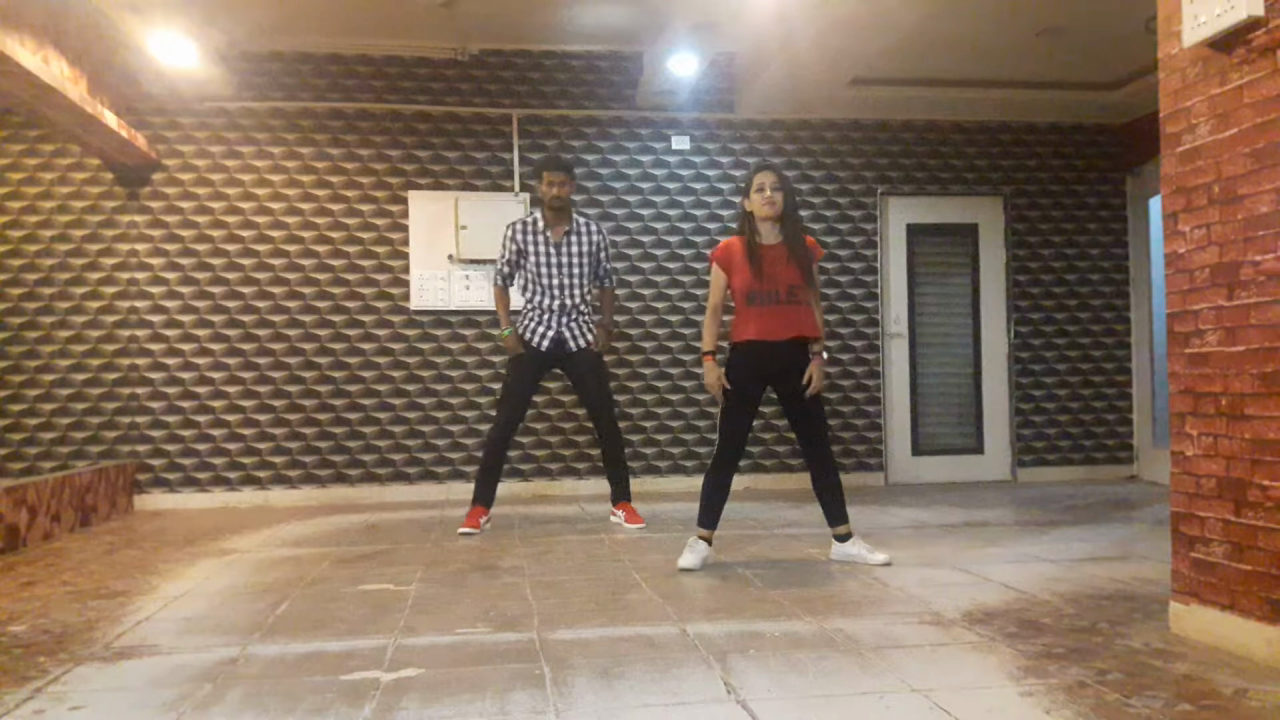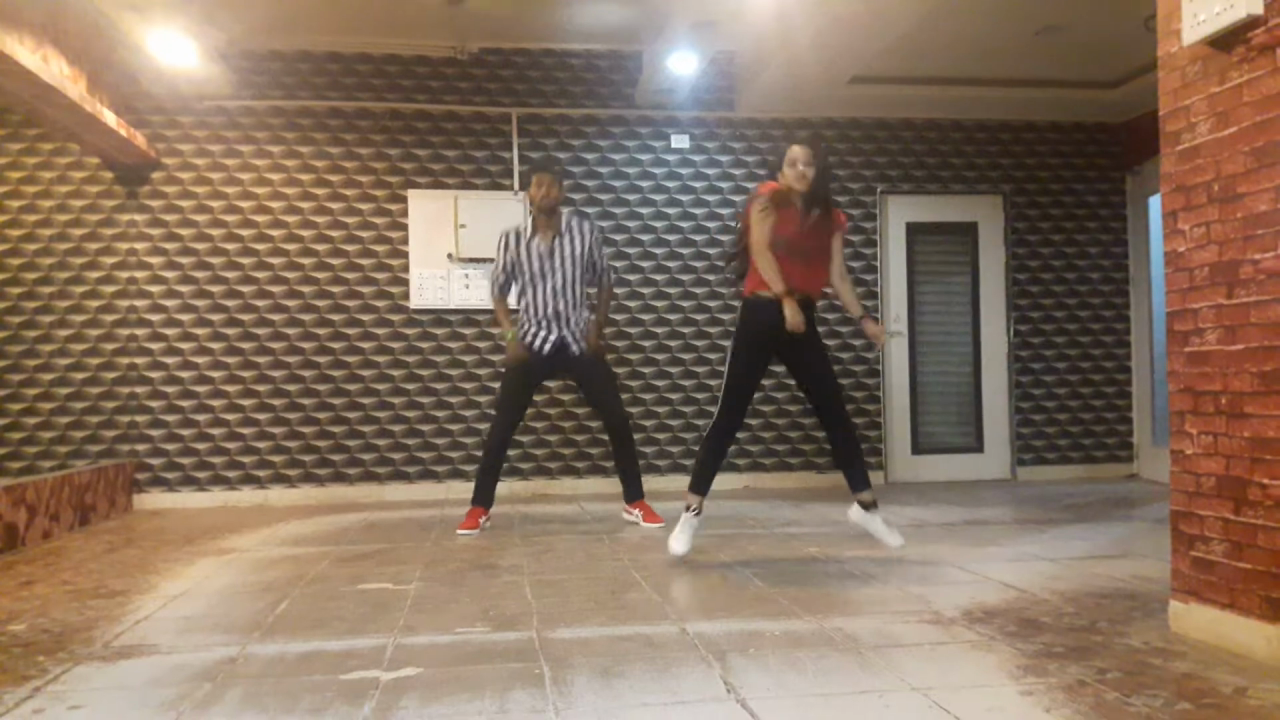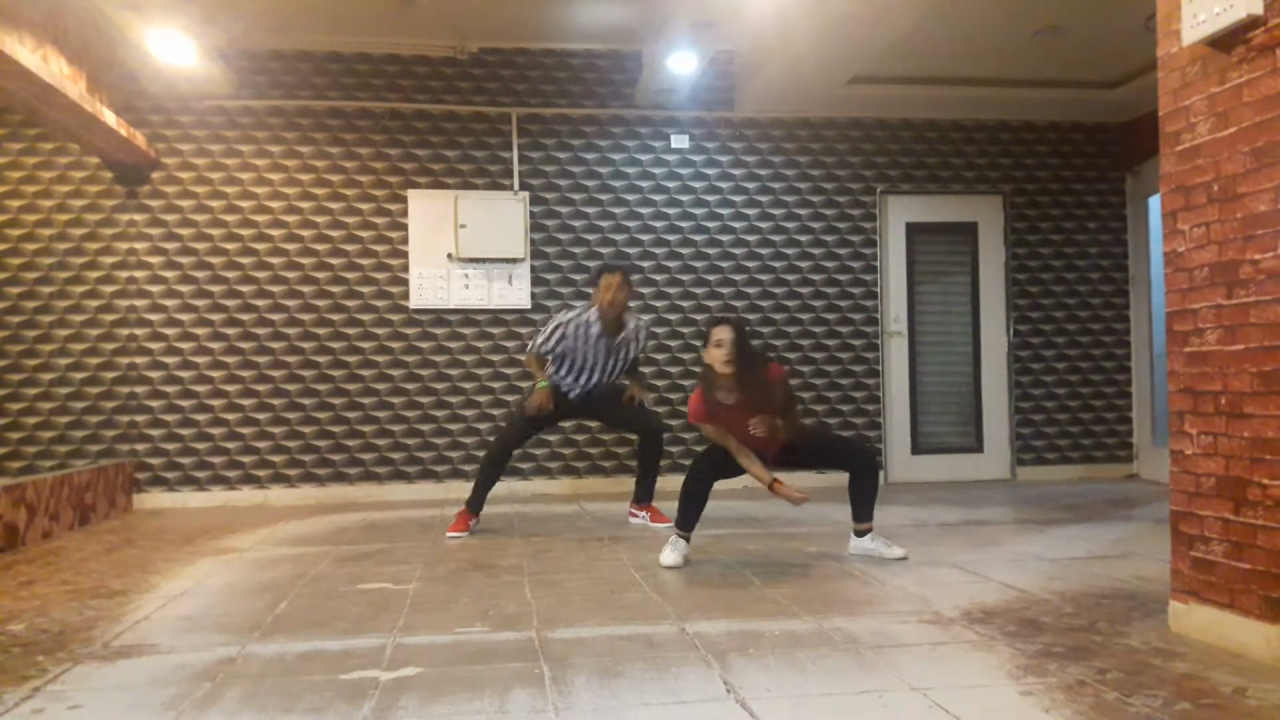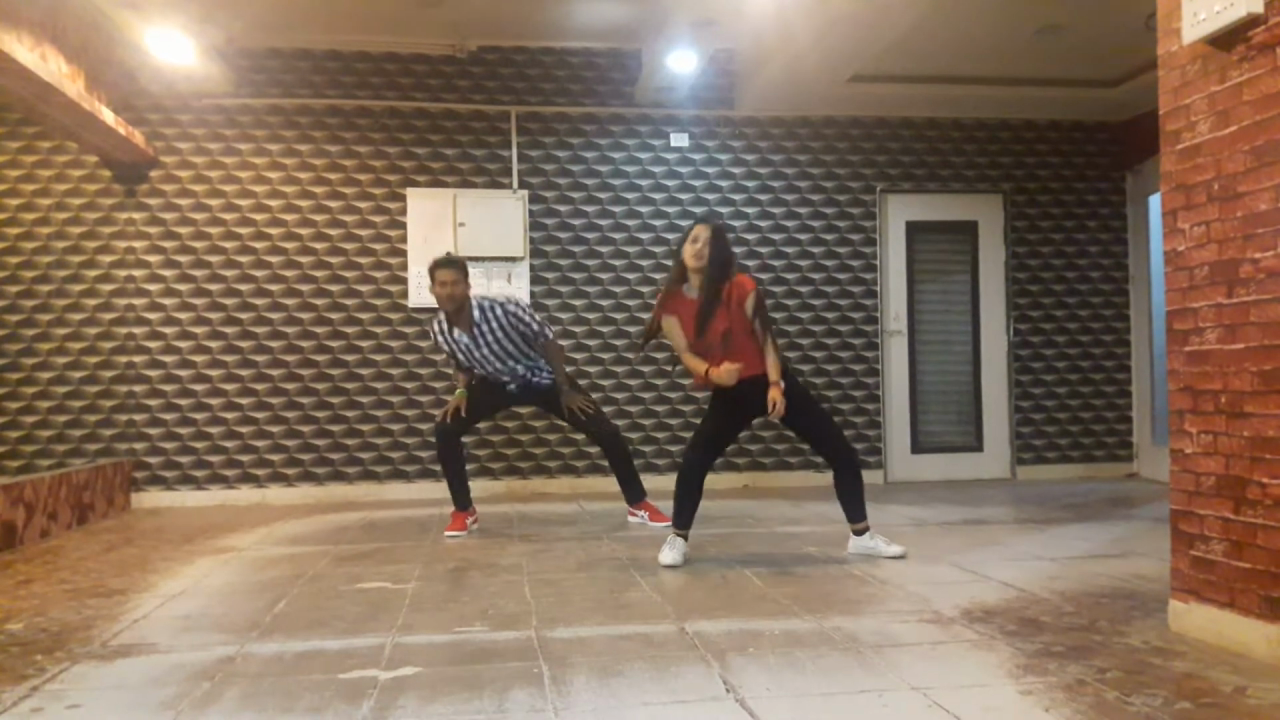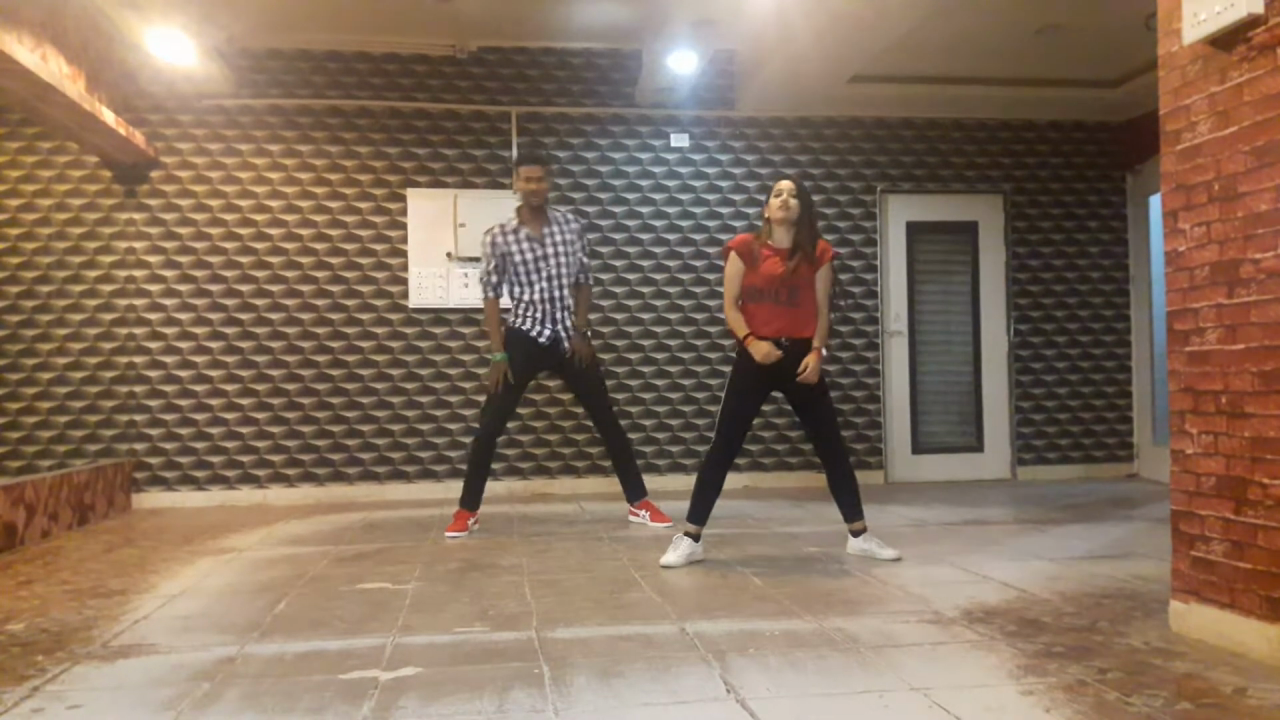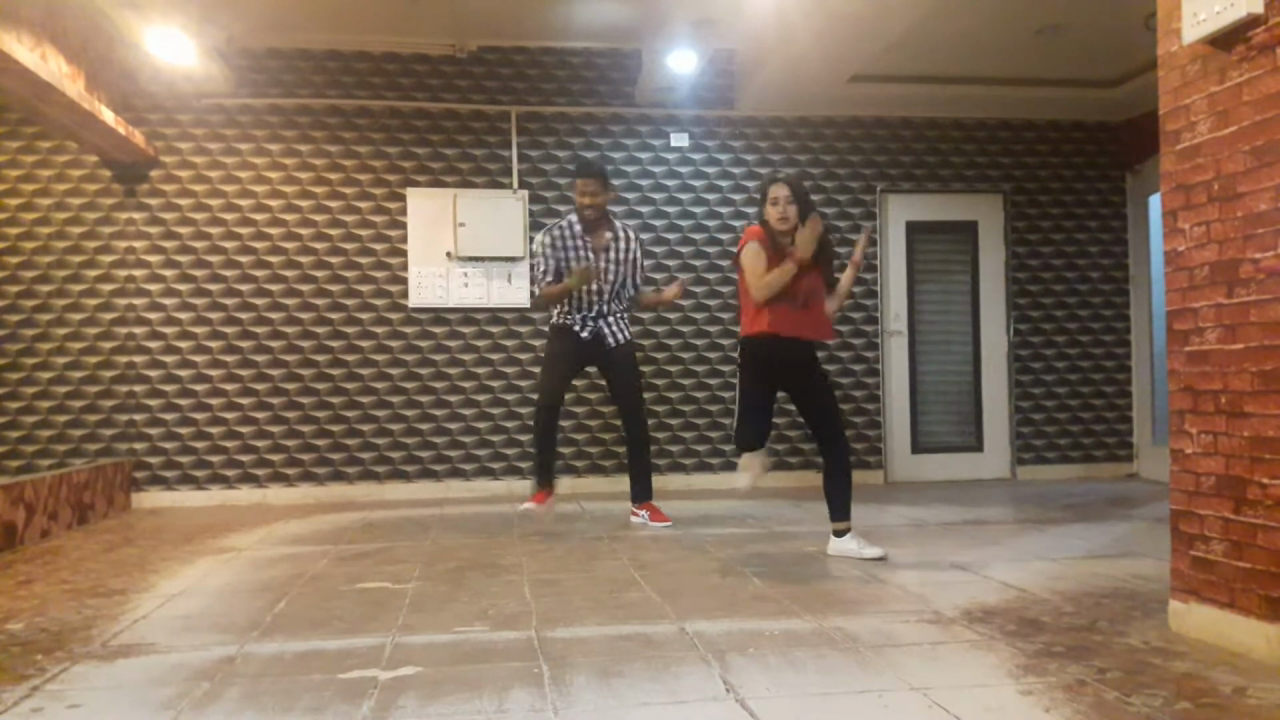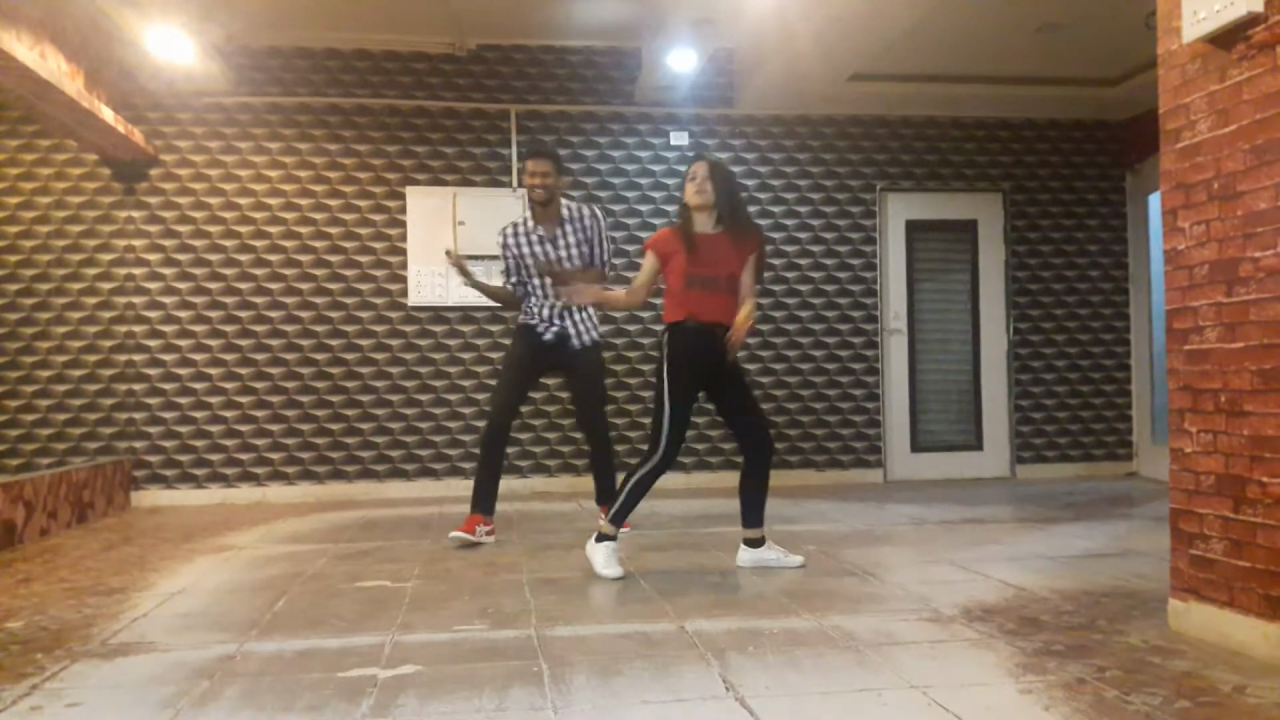
dt=0.7s
person 1, frame 1
left shoulder: (805, 247)
right shoulder: (728, 252)
left elbow: (814, 306)
right elbow: (714, 310)
left wrist: (818, 355)
right wrist: (708, 358)
left hip: (794, 356)
right hip: (747, 357)
left knee: (819, 449)
right knee: (729, 451)
left ankle: (843, 540)
right ankle: (702, 541)
person 1, frame 2
left shoulder: (829, 217)
right shoulder: (768, 198)
left elbow: (837, 276)
right elbow: (759, 250)
left wrist: (863, 318)
right wrist: (786, 300)
left hip: (802, 321)
right hip: (760, 315)
left knee: (834, 413)
right knee: (730, 417)
left ankle: (866, 507)
right ankle: (692, 512)
person 1, frame 3
left shoulder: (767, 375)
right shoulder: (700, 405)
left elbow: (789, 425)
right elbow: (739, 452)
left wrist: (775, 427)
right wrist: (773, 485)
left hip: (782, 442)
right hip: (739, 451)
left knee: (863, 457)
right knee: (702, 470)
left ankle: (863, 537)
right ankle: (680, 540)
person 1, frame 4
left shoulder: (739, 287)
right shoulder: (670, 303)
left elbow: (764, 337)
right elbow: (685, 353)
left wrist: (776, 384)
right wrist: (711, 373)
left hip: (771, 382)
right hip: (727, 393)
left knee: (841, 452)
right knee: (694, 459)
left ankle: (861, 535)
right ankle: (678, 539)
person 1, frame 5
left shoulder: (817, 252)
right shoulder: (744, 248)
left elbow: (821, 308)
right elbow: (730, 303)
left wrist: (817, 351)
right wrist: (751, 341)
left hip: (799, 355)
right hip: (756, 356)
left knee: (831, 445)
right knee: (724, 446)
left ankle: (859, 535)
right ankle: (690, 539)
person 1, frame 6
left shoulder: (814, 253)
right shoulder: (755, 240)
left elbow: (829, 309)
right elbow: (759, 293)
left wrist: (855, 264)
right wrist: (798, 256)
left hip: (802, 354)
right hip: (761, 351)
left knee: (835, 441)
right knee: (749, 437)
left ankle: (842, 536)
right ankle: (756, 444)
person 1, frame 7
left shoulder: (742, 240)
right shoulder: (668, 239)
left elbow: (747, 295)
right elbow: (634, 295)
left wrist: (746, 316)
right wrist: (598, 295)
left hip: (721, 350)
right hip: (683, 345)
left knee: (758, 444)
right knee: (665, 449)
left ankle: (755, 545)
right ankle: (604, 539)
person 2, frame 1
left shoulder: (593, 232)
right shoulder: (518, 231)
left elbow: (604, 283)
right elbow: (502, 282)
left wrist: (606, 325)
right wrist: (507, 329)
left hip: (579, 336)
right hip: (533, 336)
left knee: (605, 418)
right knee: (506, 420)
left ankle: (621, 502)
right ankle: (480, 506)
person 2, frame 2
left shoulder: (584, 230)
right shoulder: (511, 240)
left elbow: (604, 279)
right elbow: (499, 292)
left wrist: (598, 326)
right wrist: (510, 334)
left hip: (579, 342)
right hip: (534, 343)
left knee: (617, 419)
right knee: (503, 425)
left ankle: (635, 502)
right ankle: (480, 507)
person 2, frame 3
left shoulder: (636, 330)
right shoulder: (570, 323)
right elbow: (536, 353)
left wrist: (635, 383)
right wrist: (542, 384)
left hip: (599, 394)
right hip: (558, 393)
left knee: (652, 427)
right knee: (507, 440)
left ankle: (641, 506)
right ankle: (470, 511)
person 2, frame 4
left shoulder: (503, 309)
right shoulder: (439, 329)
left elbow: (547, 339)
left wrist: (565, 389)
right wrist: (462, 390)
left hip: (543, 378)
right hip: (498, 384)
left knee: (606, 431)
right knee: (446, 429)
left ankle: (638, 504)
right ankle: (464, 511)
person 2, frame 5
left shoulder: (571, 226)
right shoulder: (498, 237)
left elbow: (583, 284)
right elbow: (491, 297)
left wrist: (581, 332)
right wrist: (498, 353)
left hip: (568, 338)
right hip: (525, 337)
left knee: (606, 419)
right knee: (490, 424)
left ankle: (638, 502)
right ankle: (467, 510)
person 2, frame 6
left shoulder: (628, 238)
right shoulder: (555, 235)
left elbow: (635, 297)
right elbow: (545, 295)
left wrist: (663, 296)
right wrist: (573, 283)
left hip: (612, 333)
right hip: (569, 331)
left knee: (635, 418)
right knee: (547, 405)
left ankle: (642, 502)
right ankle: (544, 487)
person 2, frame 7
left shoulder: (587, 218)
right shoulder: (513, 234)
left elbow: (605, 275)
right elbow: (516, 298)
left wrist: (575, 277)
right wrist: (473, 282)
left hip: (579, 335)
right hip: (533, 334)
left knee: (595, 425)
right knee: (498, 420)
left ankle: (608, 504)
right ankle: (480, 517)
